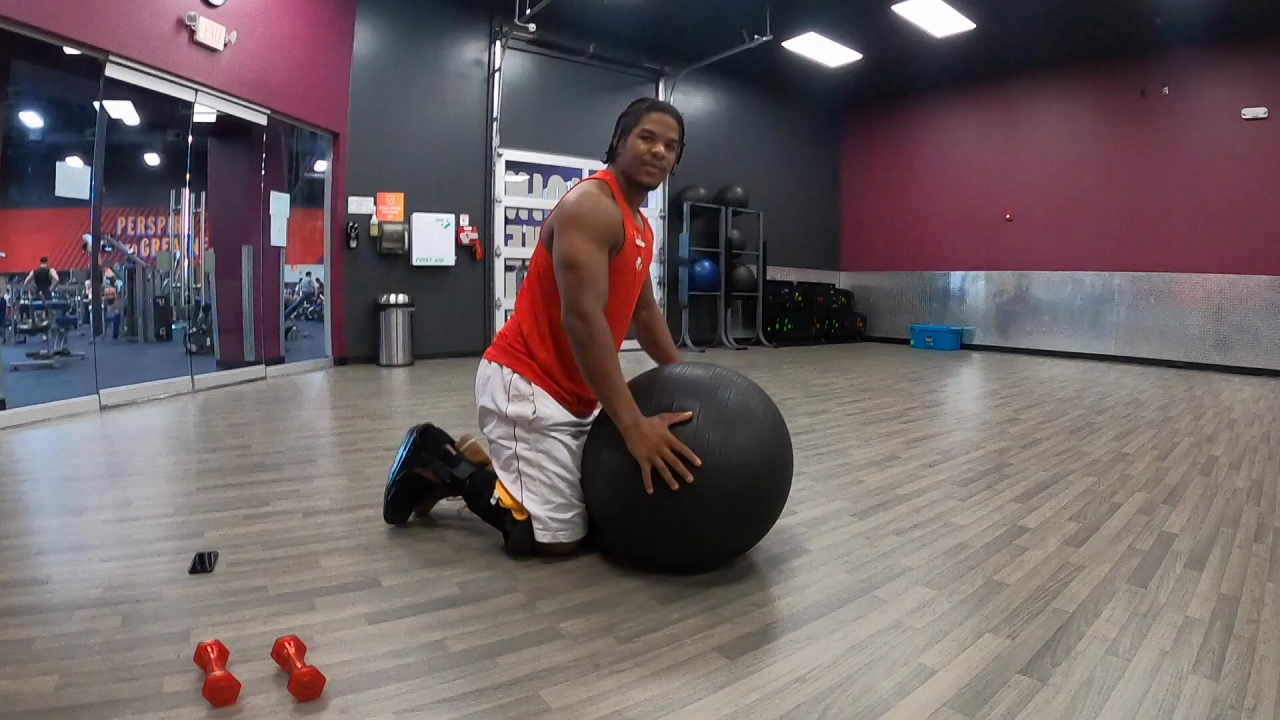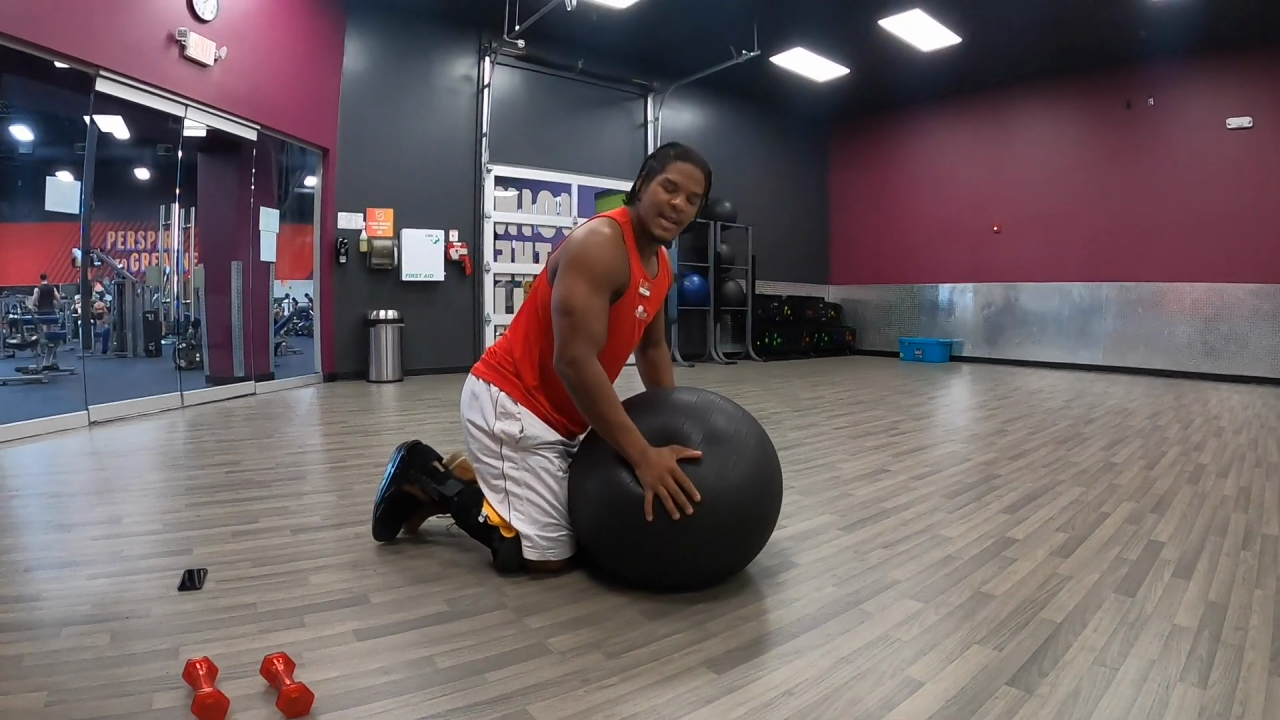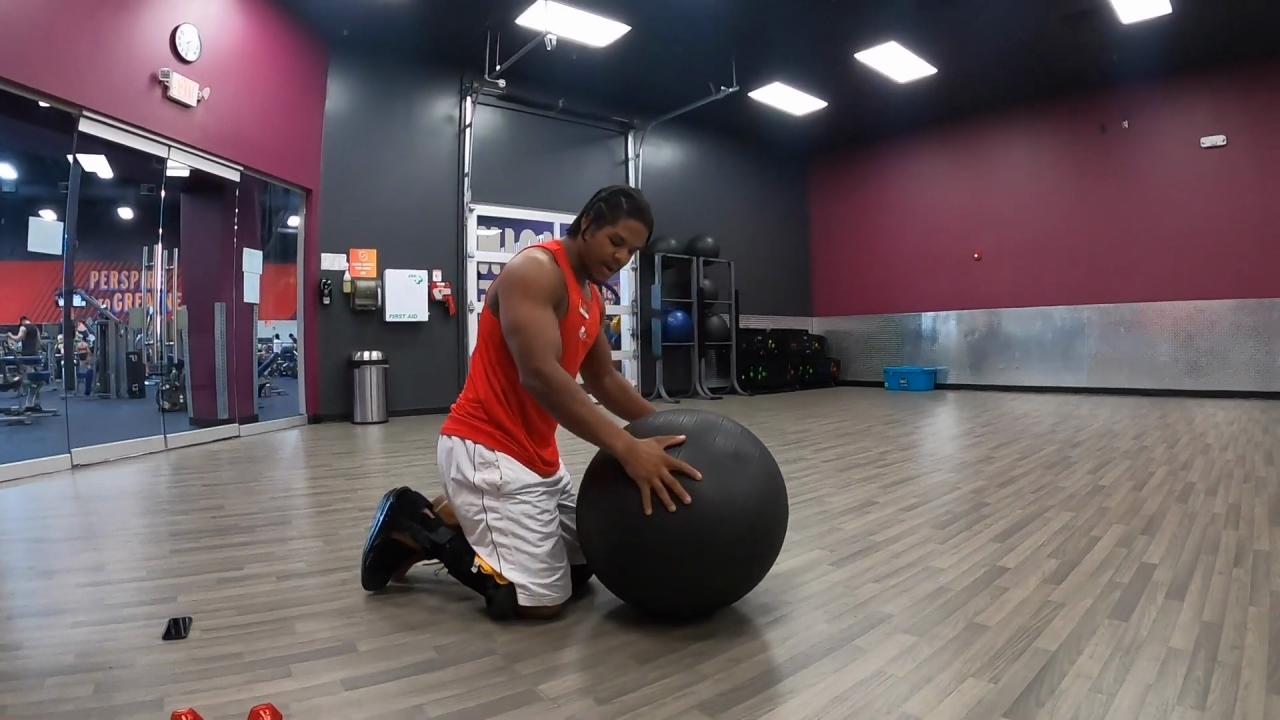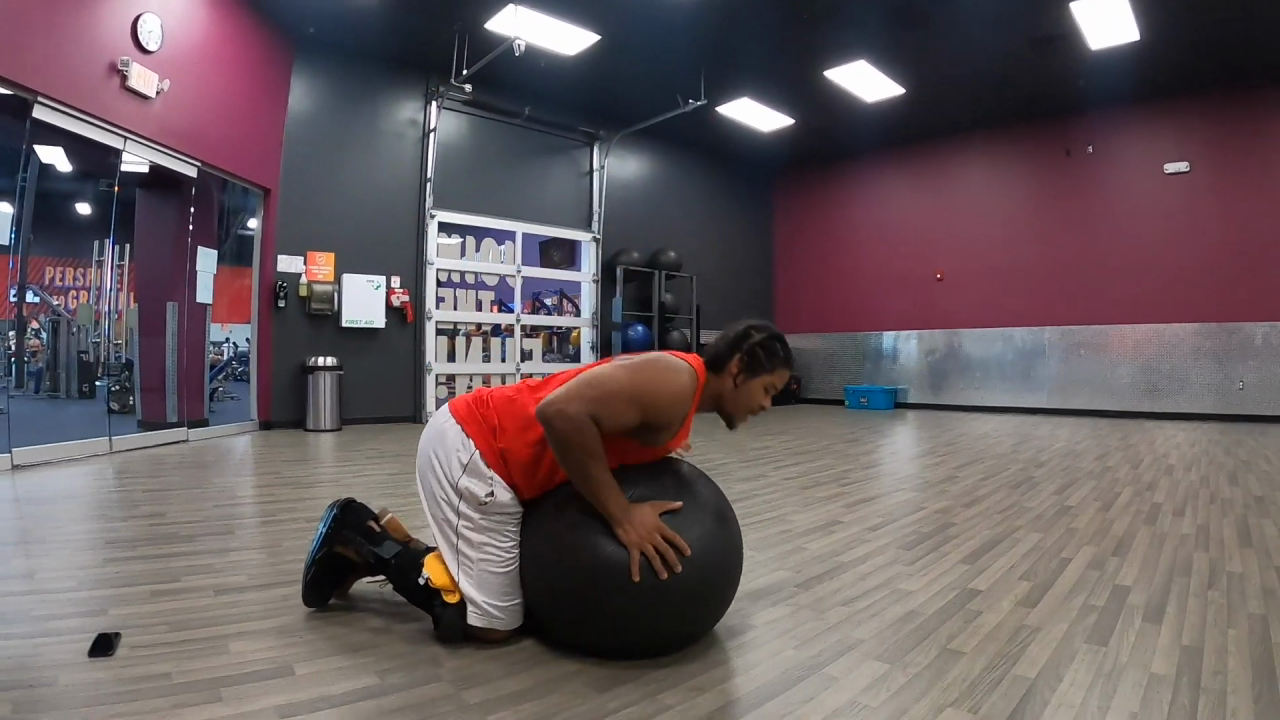
dt=1s
person 1, frame 1
left shoulder: (640, 224)
right shoulder: (591, 205)
left elbow: (643, 310)
right elbow: (582, 317)
right wrist: (635, 424)
left hip: (569, 392)
right hip: (527, 384)
right knee: (558, 538)
left ankle: (474, 462)
right ankle: (440, 464)
person 1, frame 2
left shoulder: (660, 266)
right shoulder: (599, 243)
left elbow: (652, 348)
right elbow: (574, 360)
right wrist: (642, 456)
left hip: (557, 411)
right hip: (510, 401)
right knee: (547, 555)
left ankle: (463, 479)
right ankle: (430, 480)
person 1, frame 3
left shoulder: (591, 295)
right shoulder: (535, 270)
left elbow: (603, 378)
right elbow: (538, 375)
right wrist: (626, 448)
left hip: (536, 455)
right hip: (487, 450)
left knee: (579, 570)
right knee: (543, 599)
left ankle: (450, 523)
right ankle: (420, 527)
person 1, frame 4
left shoulder: (686, 390)
right shoulder: (676, 383)
right elbow: (560, 412)
right wrist: (621, 515)
left hip: (477, 441)
right hip: (469, 447)
right knee: (493, 623)
left ankle: (388, 538)
right ankle: (361, 541)
